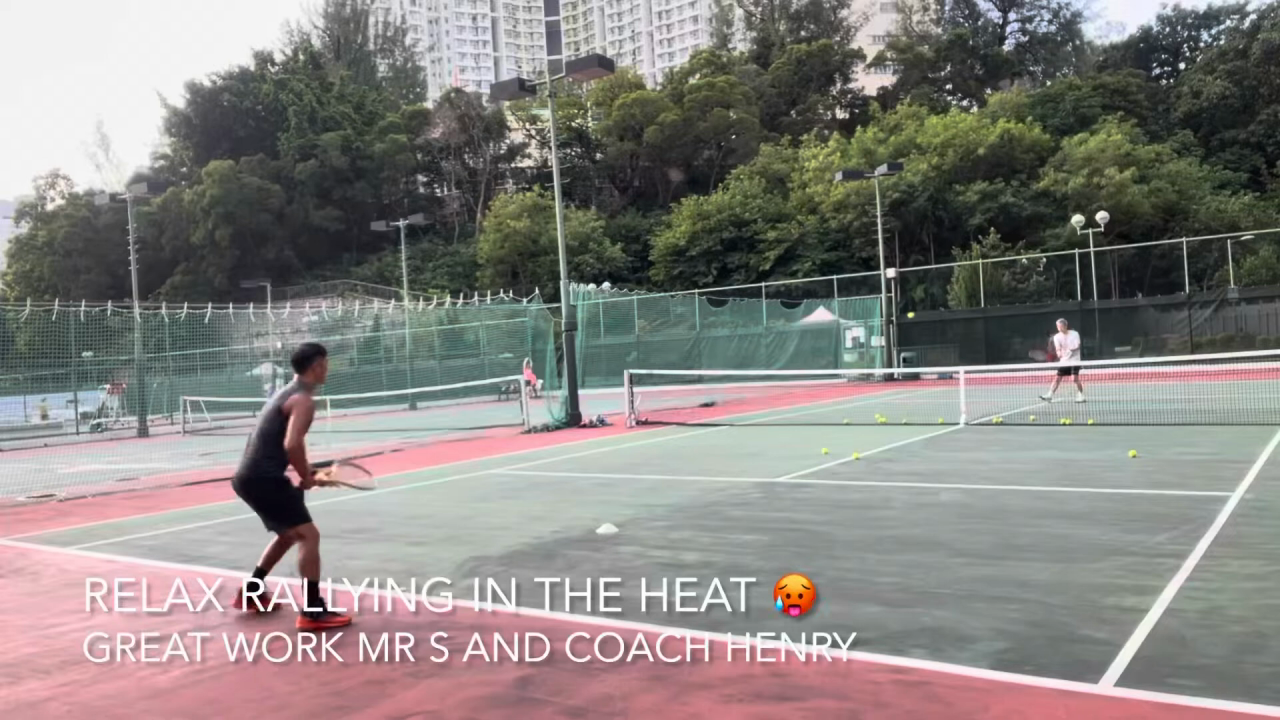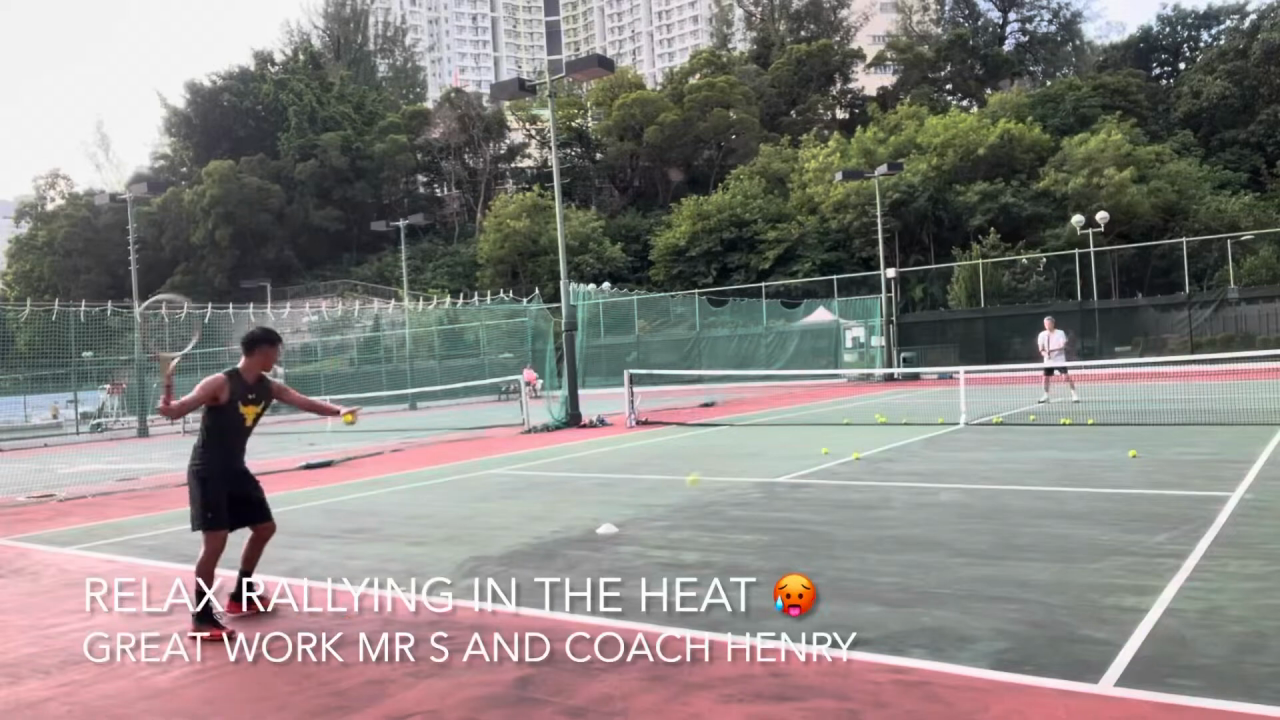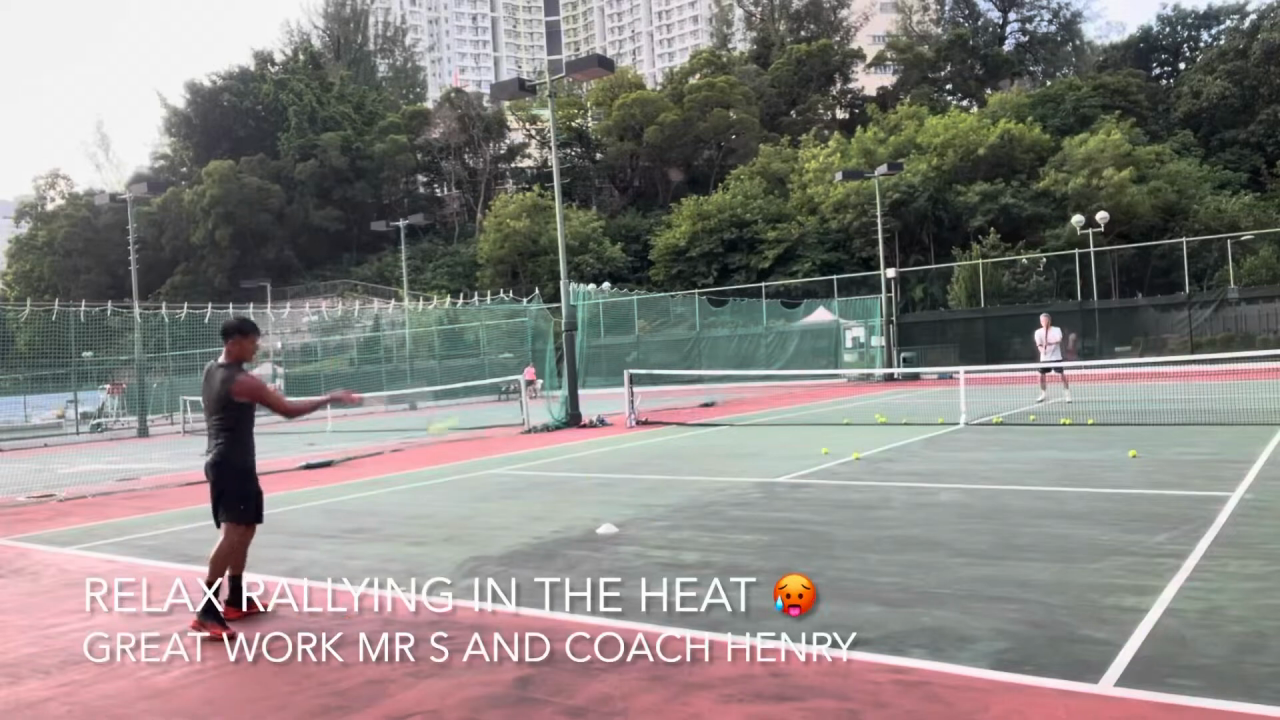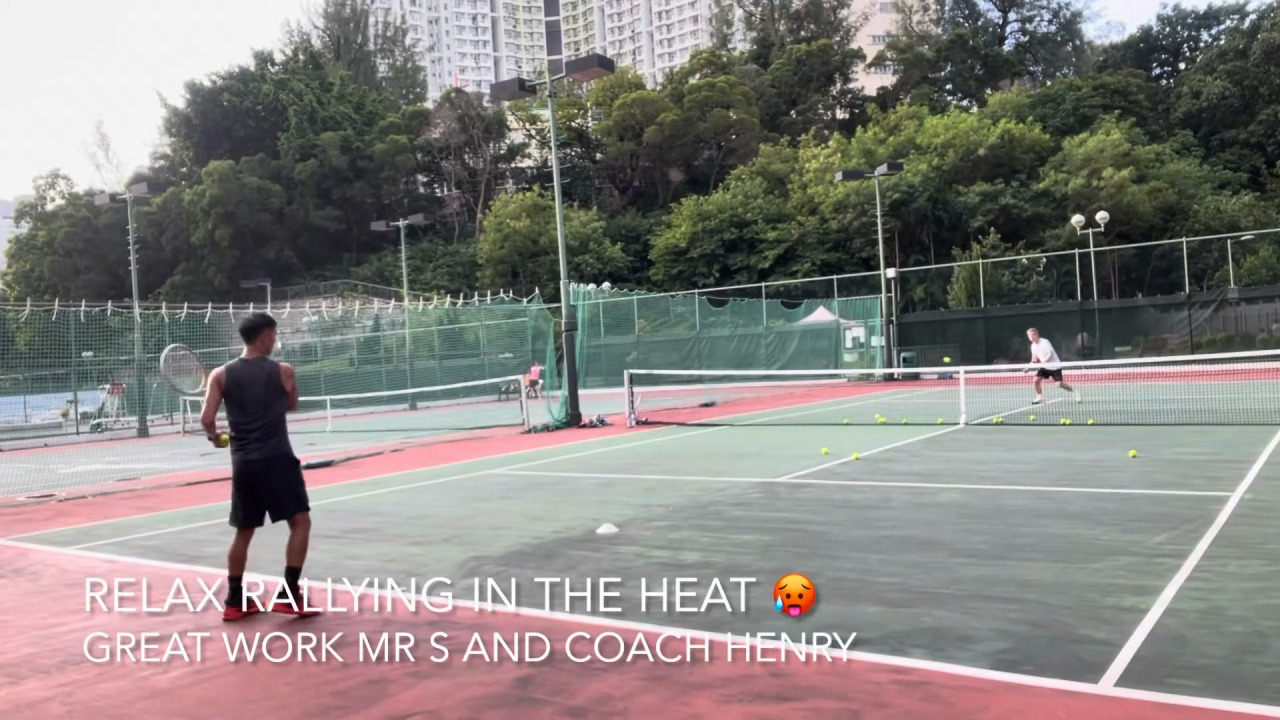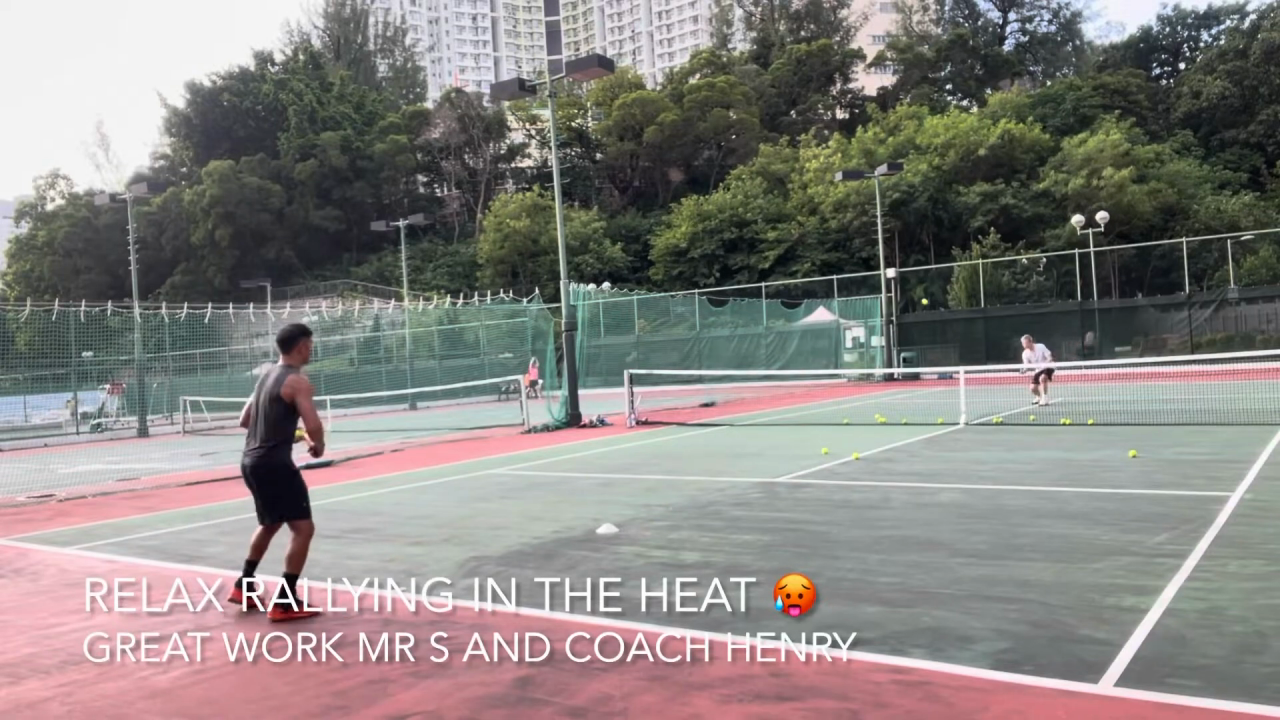
dt=0.5s
person 1, frame 1
left shoulder: (287, 394)
right shoulder: (303, 400)
right elbow: (292, 445)
left wrist: (303, 471)
right wrist: (306, 475)
left hip: (248, 477)
right hip: (263, 477)
left knee: (289, 532)
right knee: (308, 535)
left ankle: (250, 592)
right ankle: (312, 612)
person 1, frame 2
left shoulder: (270, 387)
right shoulder: (220, 383)
left elbow: (308, 403)
right elbow: (182, 407)
left wrist: (339, 412)
right wrist: (167, 407)
left hip: (236, 470)
right hip: (208, 470)
left knee: (264, 529)
right knee: (215, 543)
left ankle: (238, 598)
right ankle: (202, 617)
person 1, frame 3
left shoulder: (212, 370)
right shoulder: (244, 381)
right elbow: (287, 409)
right wrist: (330, 398)
left hip: (221, 462)
right hip: (232, 465)
left knee: (241, 531)
right knee: (234, 534)
left ankle: (236, 600)
right ankle: (207, 612)
person 1, frame 4
left shoulder: (221, 375)
right shoulder: (284, 372)
left elbow: (207, 420)
left wrist: (214, 436)
left hip: (243, 463)
right hip: (277, 459)
left knee: (243, 531)
right knee: (300, 523)
left ankle: (235, 602)
right ankle: (289, 596)
person 1, frame 5
left shoulder: (266, 377)
right shoulder: (297, 382)
left elbow: (245, 420)
right elbow: (313, 426)
right wrist: (318, 444)
left hip: (251, 462)
right hip: (274, 465)
left knee: (270, 523)
right knee: (303, 528)
left ankle: (243, 585)
right ankle: (284, 601)
